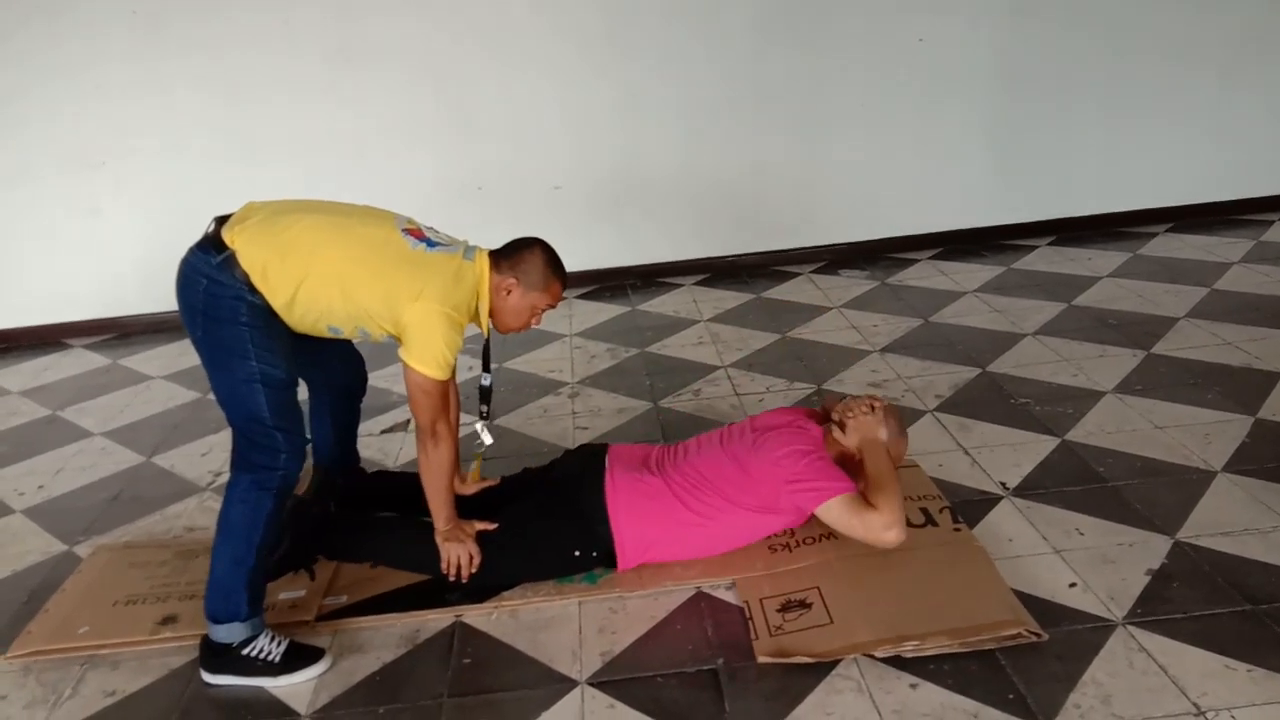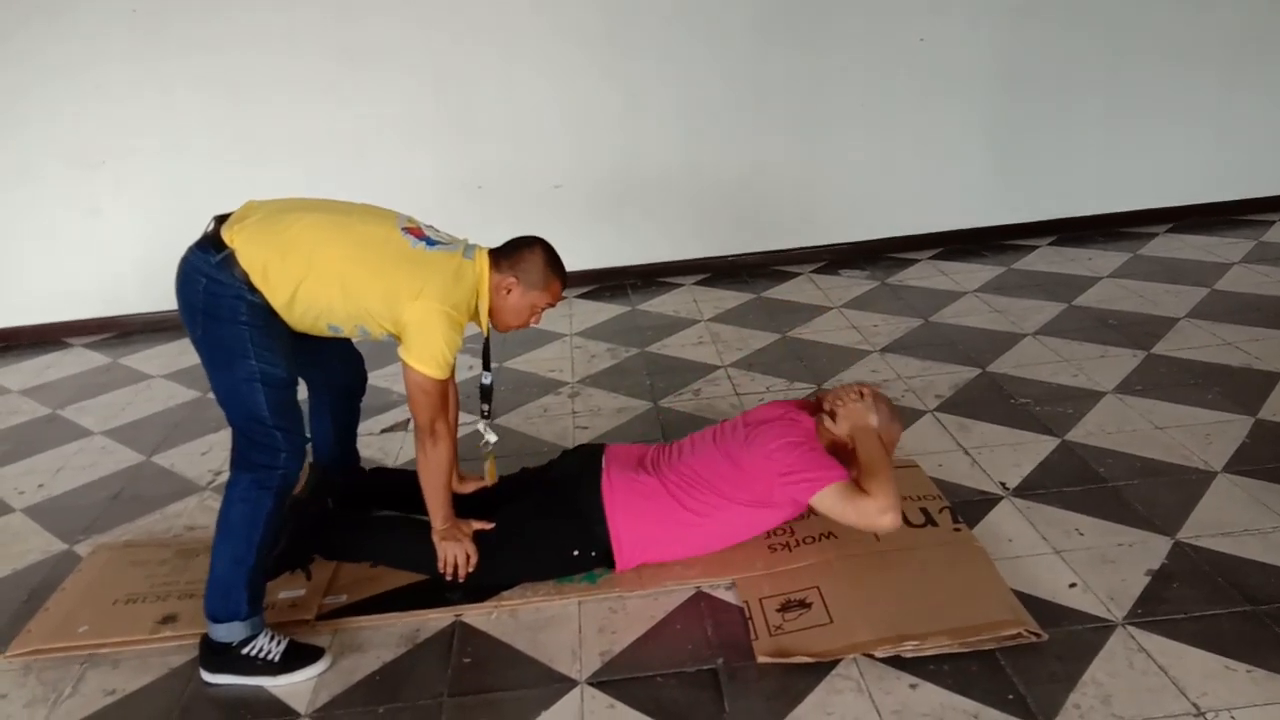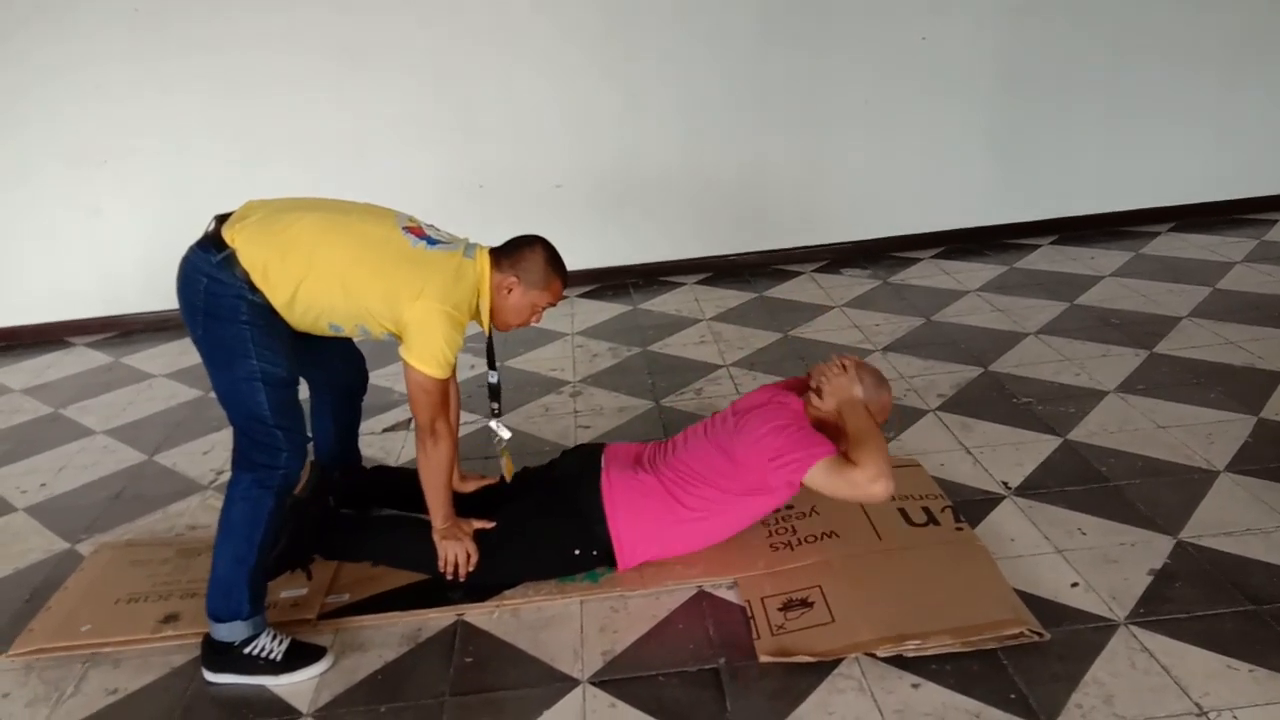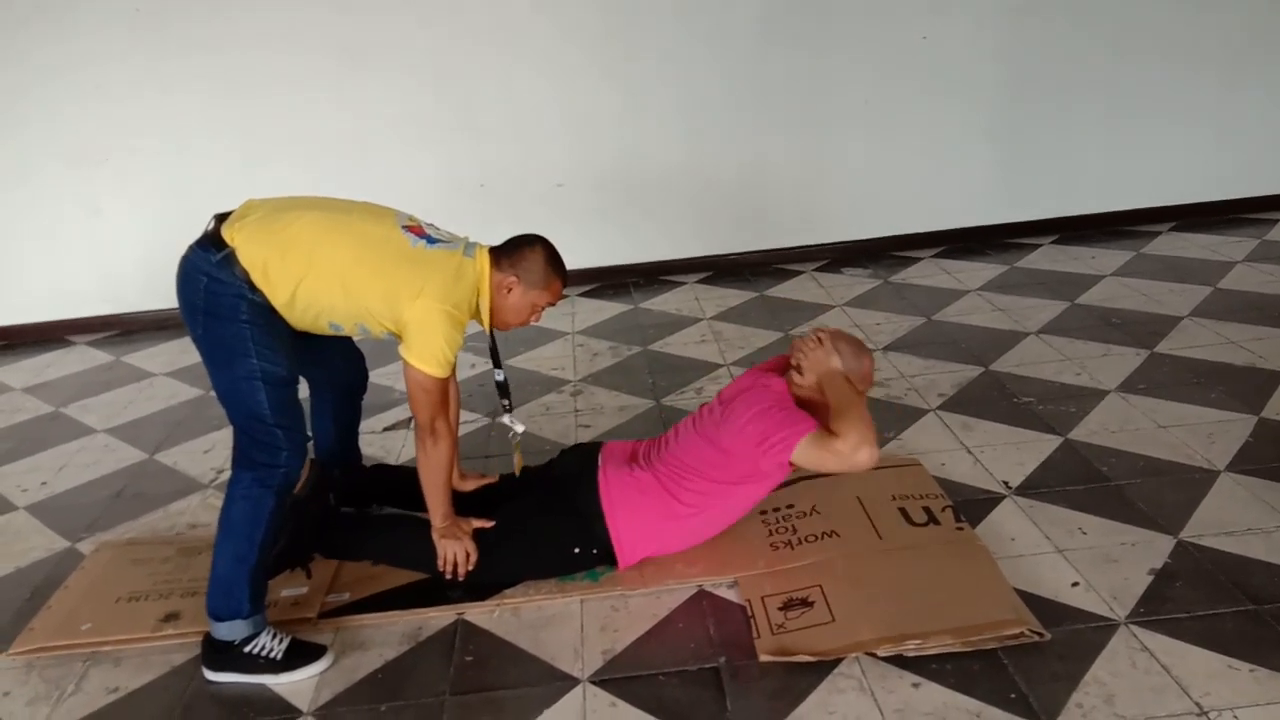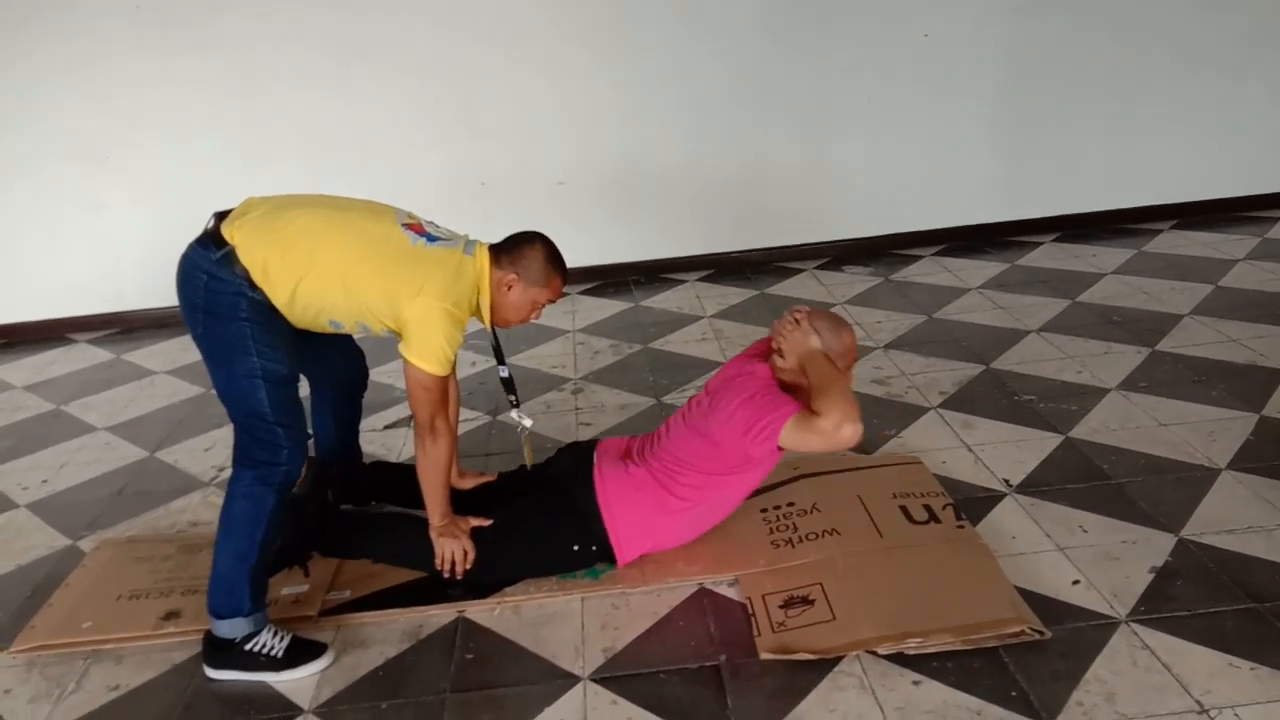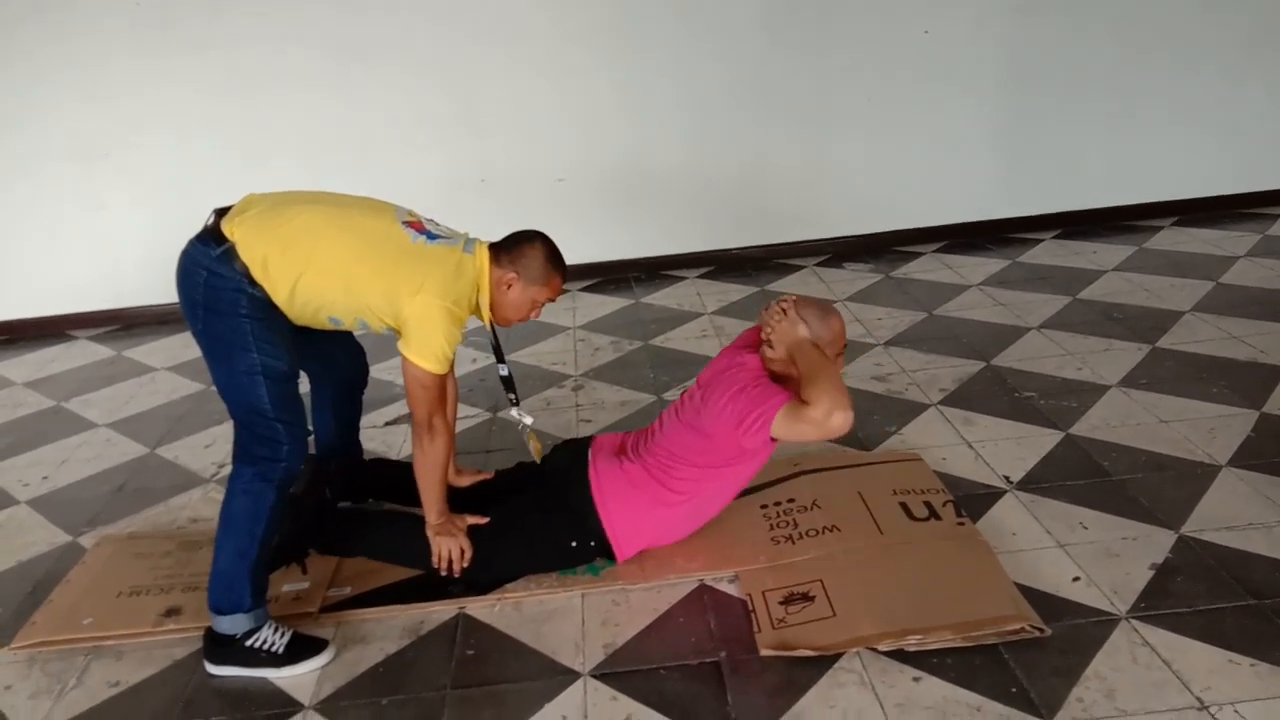
dt=0.1s
person 1, frame 1
left shoulder: (798, 422)
right shoulder: (804, 463)
left elbow: (832, 413)
right elbow: (887, 527)
left wrist: (846, 418)
right wrist: (875, 446)
left hip: (599, 473)
right hip: (596, 531)
left knee: (467, 507)
left ankle: (338, 497)
right ankle: (319, 531)
person 1, frame 2
left shoulder: (793, 413)
right shoulder: (798, 454)
left elbow: (829, 404)
right elbow: (882, 513)
left wrist: (853, 423)
right wrist: (864, 432)
left hip: (597, 474)
right hip: (596, 531)
left knee: (470, 507)
left ankle: (337, 494)
right ankle: (317, 533)
person 1, frame 3
left shoulder: (784, 396)
right shoulder: (789, 436)
left elbow: (815, 384)
right elbow: (873, 482)
right wrist: (851, 406)
left hip: (596, 472)
right hip: (594, 528)
left knee: (468, 506)
left ankle: (337, 493)
right ankle: (317, 531)
person 1, frame 4
left shoulder: (772, 378)
right shoulder: (776, 418)
left elbow: (801, 359)
right elbow: (858, 452)
right wrist: (831, 374)
left hip: (595, 473)
right hip: (597, 529)
left knee: (470, 502)
left ankle: (339, 490)
right ankle: (314, 529)
person 1, frame 5
left shoulder: (758, 362)
right shoulder: (762, 405)
left elbow: (786, 340)
right elbow: (843, 429)
right wrist: (813, 354)
left hip: (591, 468)
right hip: (592, 523)
left knee: (466, 501)
left ankle: (340, 486)
right ankle: (312, 527)
person 1, frame 6
left shoulder: (750, 352)
right shoulder: (754, 396)
right elbow: (834, 417)
right wrist: (801, 345)
left hip: (587, 467)
right hip: (590, 521)
left knee: (463, 498)
left ankle: (335, 483)
right ankle: (308, 525)
person 2, frame 1
left shoulder: (459, 269)
right shoulder: (440, 306)
left elbow: (443, 388)
right elbow: (433, 429)
left wrist: (454, 480)
right wrist: (446, 526)
left hip: (254, 258)
right hip: (226, 287)
left knee: (341, 378)
right knee: (274, 456)
right ankle: (231, 637)
person 2, frame 2
left shoulder: (460, 267)
right shoulder: (440, 305)
left elbow: (442, 388)
right elbow: (431, 428)
left wrist: (453, 479)
right wrist: (444, 525)
left hip: (255, 254)
right hip: (225, 286)
left knee: (341, 377)
right knee: (274, 456)
right ankle: (231, 637)
person 2, frame 3
left shoulder: (461, 266)
right shoulder: (440, 304)
left elbow: (443, 387)
right elbow: (432, 427)
left wrist: (454, 478)
right wrist: (444, 525)
left hip: (255, 255)
right hip: (227, 286)
left knee: (342, 377)
right knee: (275, 455)
right ankle: (233, 636)
person 2, frame 4
left shoulder: (461, 265)
right shoulder: (441, 304)
left elbow: (443, 384)
right elbow: (432, 427)
left wrist: (453, 476)
right wrist: (443, 523)
left hip: (254, 251)
right hip: (226, 285)
left knee: (342, 375)
right knee: (275, 454)
right ankle: (233, 635)
person 2, frame 5
left shoulder: (462, 263)
right shoulder: (441, 302)
left elbow: (443, 382)
right elbow: (431, 425)
left wrist: (453, 474)
right wrist: (441, 522)
left hip: (254, 251)
right hip: (226, 283)
left knee: (342, 374)
right knee: (276, 453)
right ankle: (235, 633)
person 2, frame 6
left shoulder: (461, 262)
right shoulder: (441, 300)
left elbow: (442, 378)
right elbow: (428, 422)
left wrist: (450, 470)
right wrist: (437, 520)
left hip: (255, 248)
right hip: (227, 279)
left knee: (343, 371)
right knee: (276, 450)
right ankle: (235, 630)
